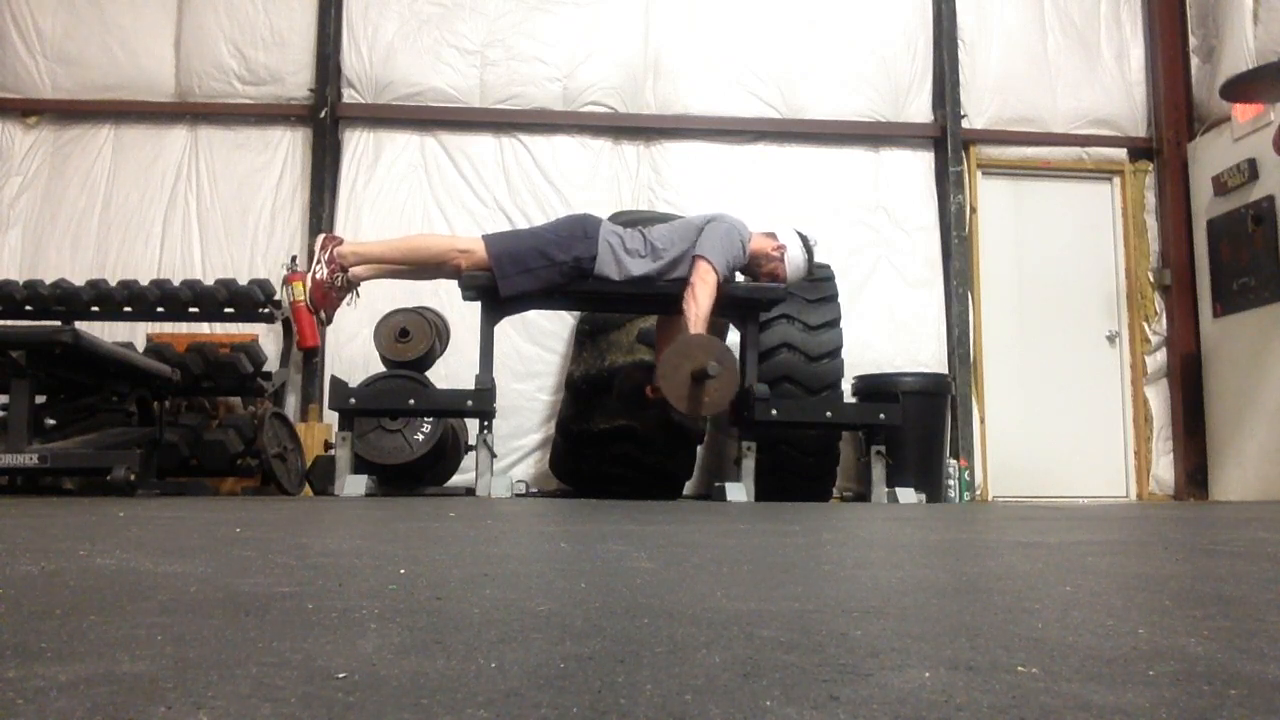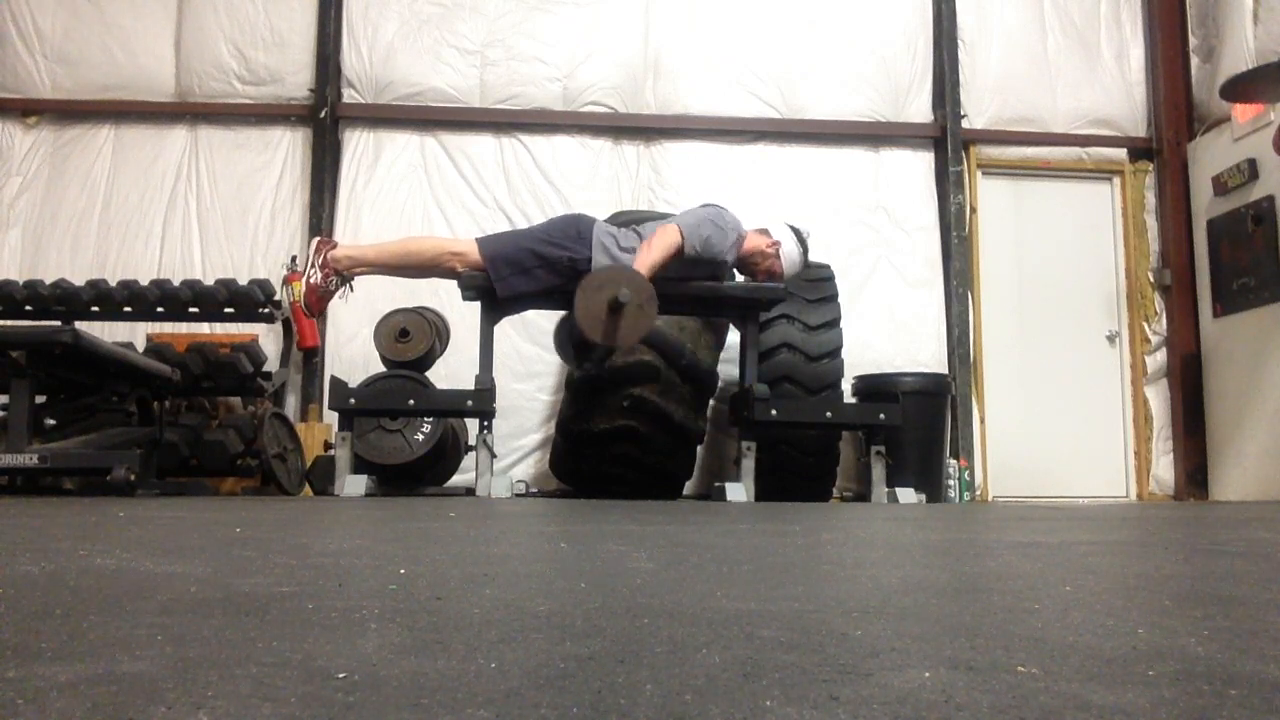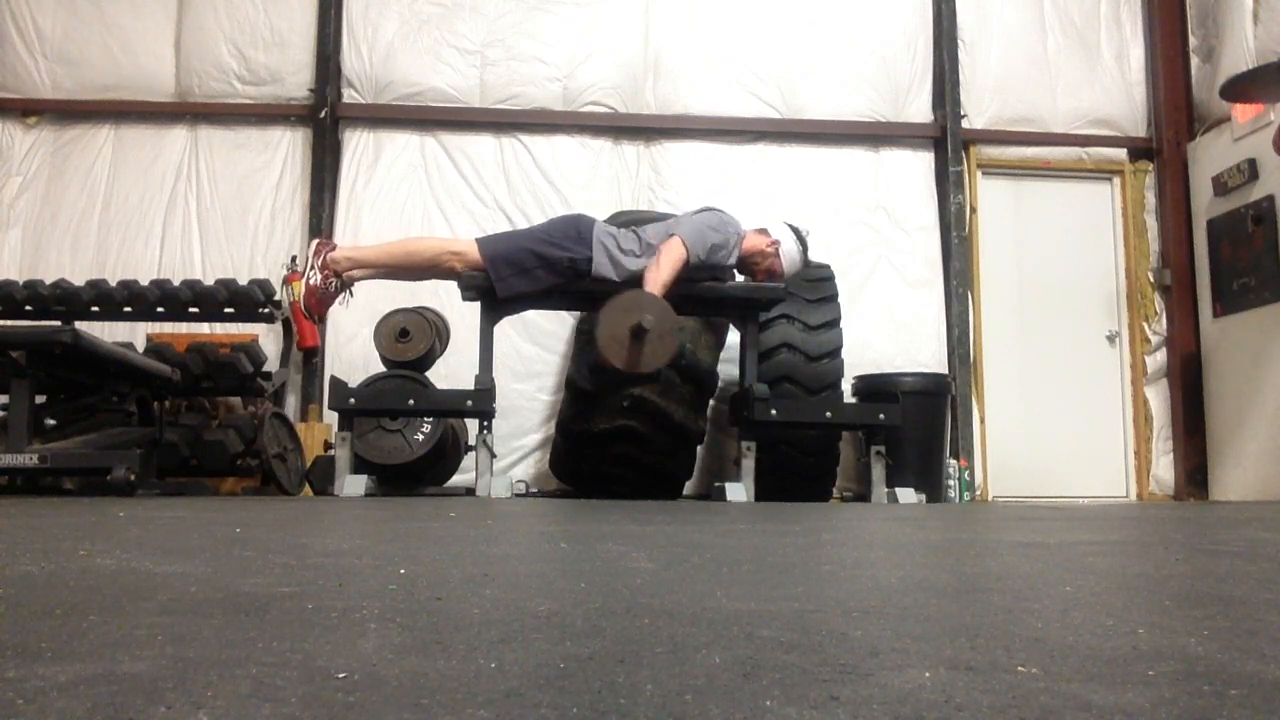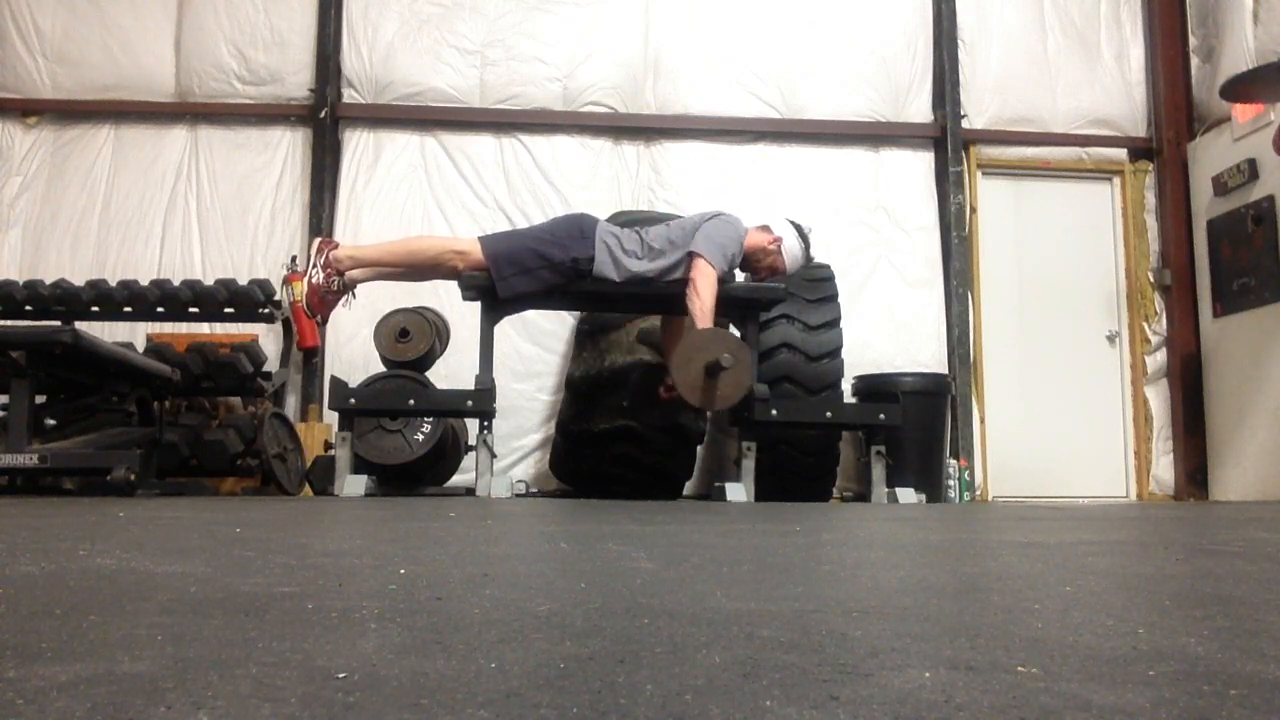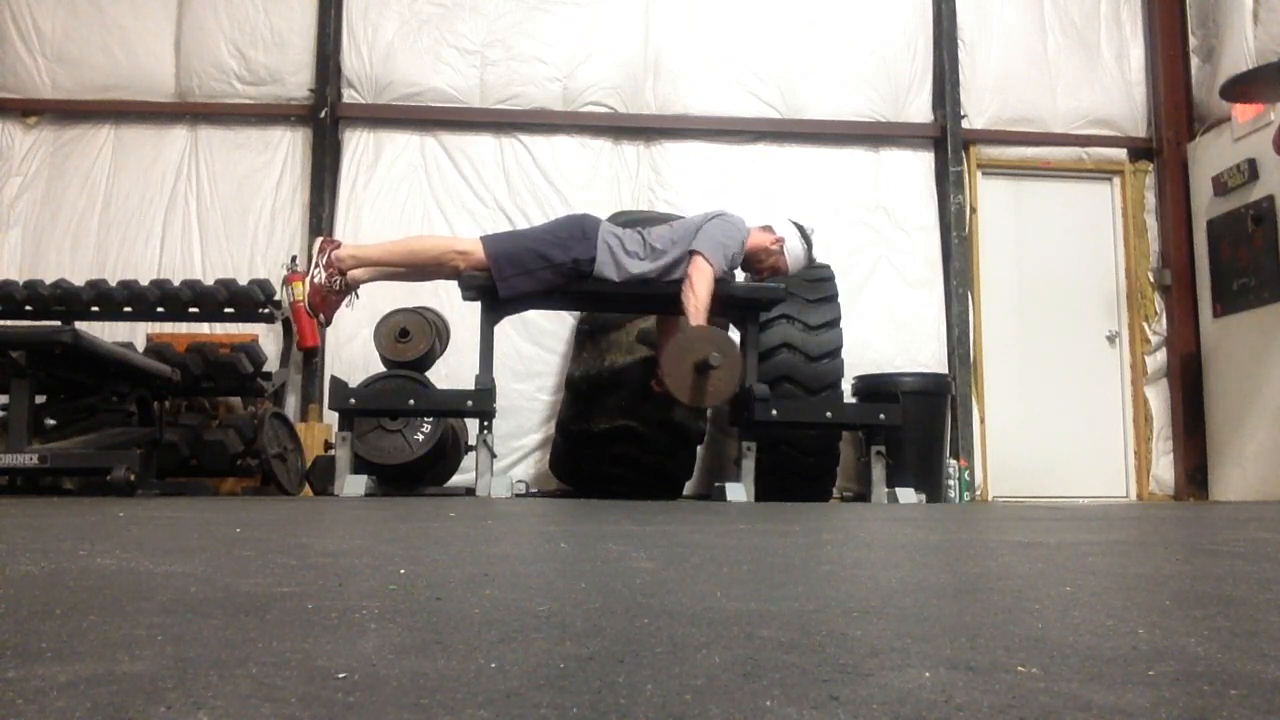
dt=0.5s
person 1, frame 1
left shoulder: (722, 250)
right shoulder: (731, 232)
left elbow: (675, 307)
right elbow: (698, 287)
left hip: (588, 262)
right hip: (586, 247)
left knee: (463, 262)
right knee: (466, 255)
left ankle: (351, 274)
right ankle: (344, 253)
person 1, frame 2
left shoulder: (722, 261)
right shoulder: (723, 226)
left elbow: (673, 274)
right elbow: (663, 236)
left hip: (587, 270)
right hip: (580, 248)
left knee: (458, 261)
right knee: (460, 257)
left ankle: (342, 265)
right ankle: (337, 258)
person 1, frame 3
left shoulder: (723, 260)
right shoulder: (723, 228)
left elbow: (676, 278)
right elbow: (667, 255)
left hip: (585, 265)
right hip: (581, 248)
left knee: (457, 264)
right knee: (460, 256)
left ankle: (344, 273)
right ankle: (339, 258)
person 1, frame 4
left shoulder: (720, 256)
right shoulder: (728, 228)
left elbow: (675, 307)
right elbow: (698, 281)
left wrist: (674, 371)
left hip: (585, 263)
right hip: (584, 247)
left knee: (460, 264)
right knee: (464, 255)
left ankle: (345, 280)
right ankle: (339, 257)
person 1, frame 5
left shoulder: (720, 253)
right shoulder: (730, 228)
left elbow: (673, 304)
right elbow: (696, 278)
left hip: (586, 262)
right hip: (585, 248)
left knee: (460, 263)
right knee: (465, 255)
left ankle: (347, 278)
right ankle: (341, 256)
